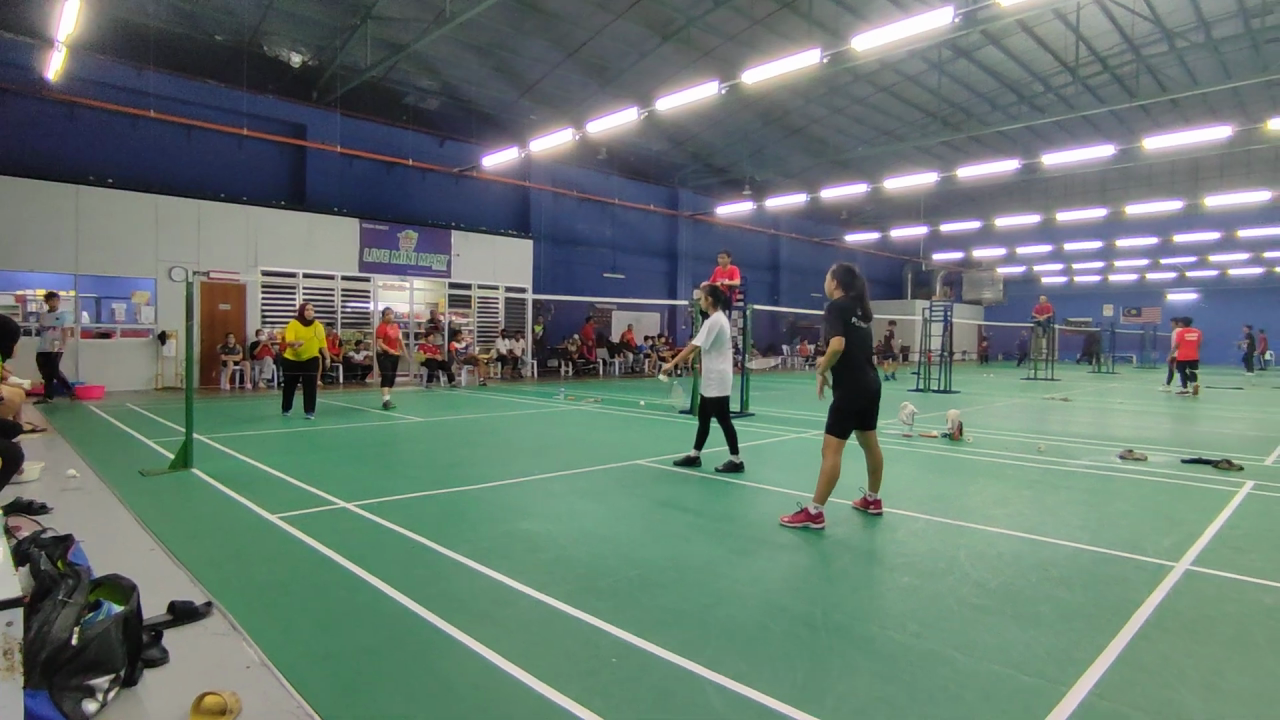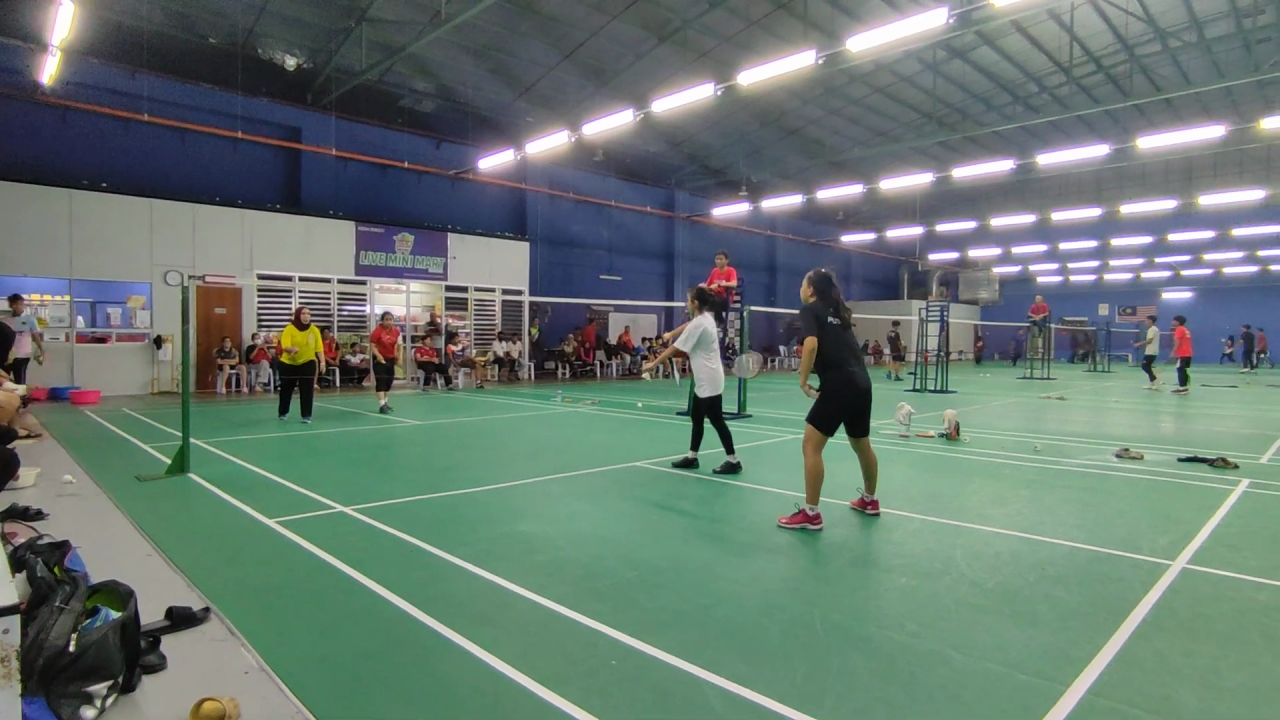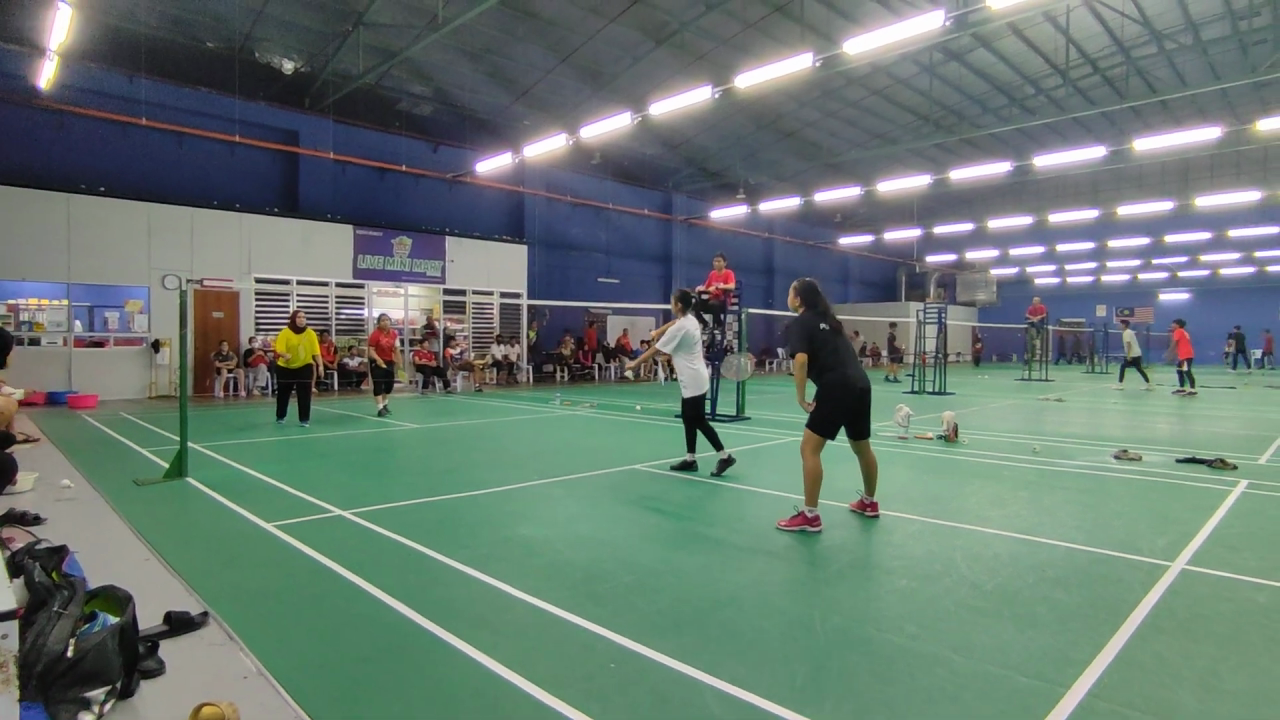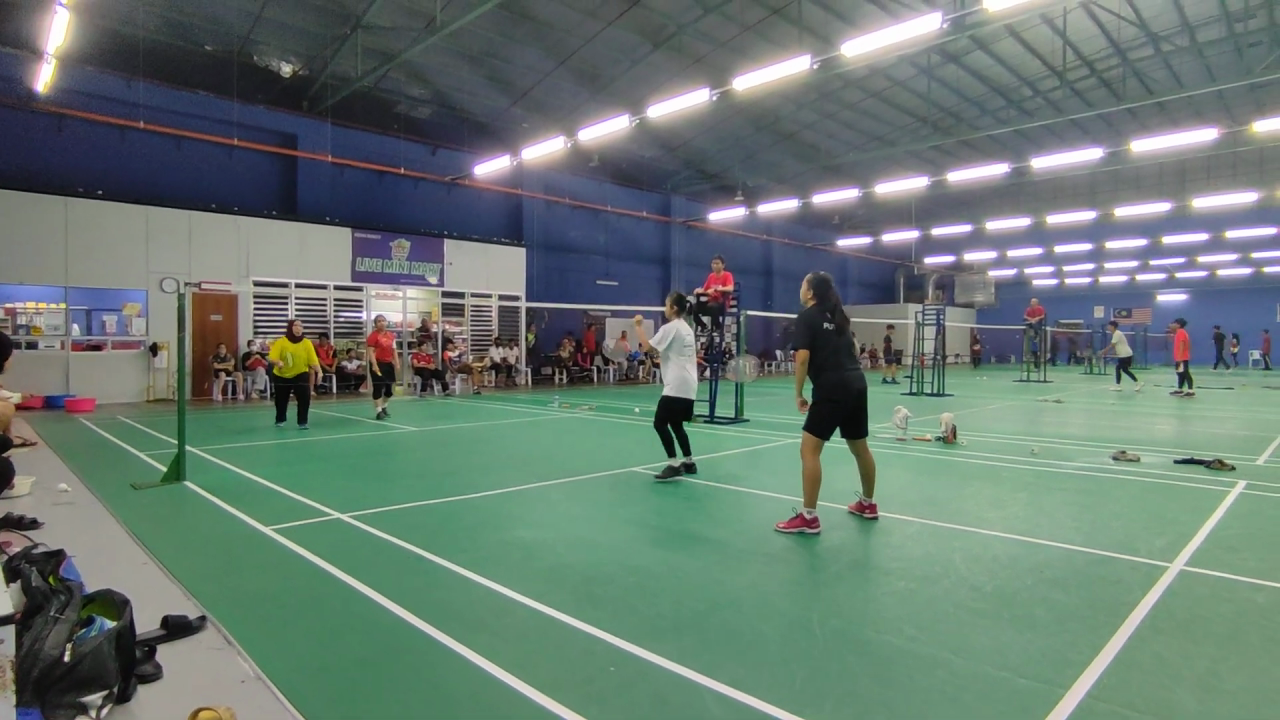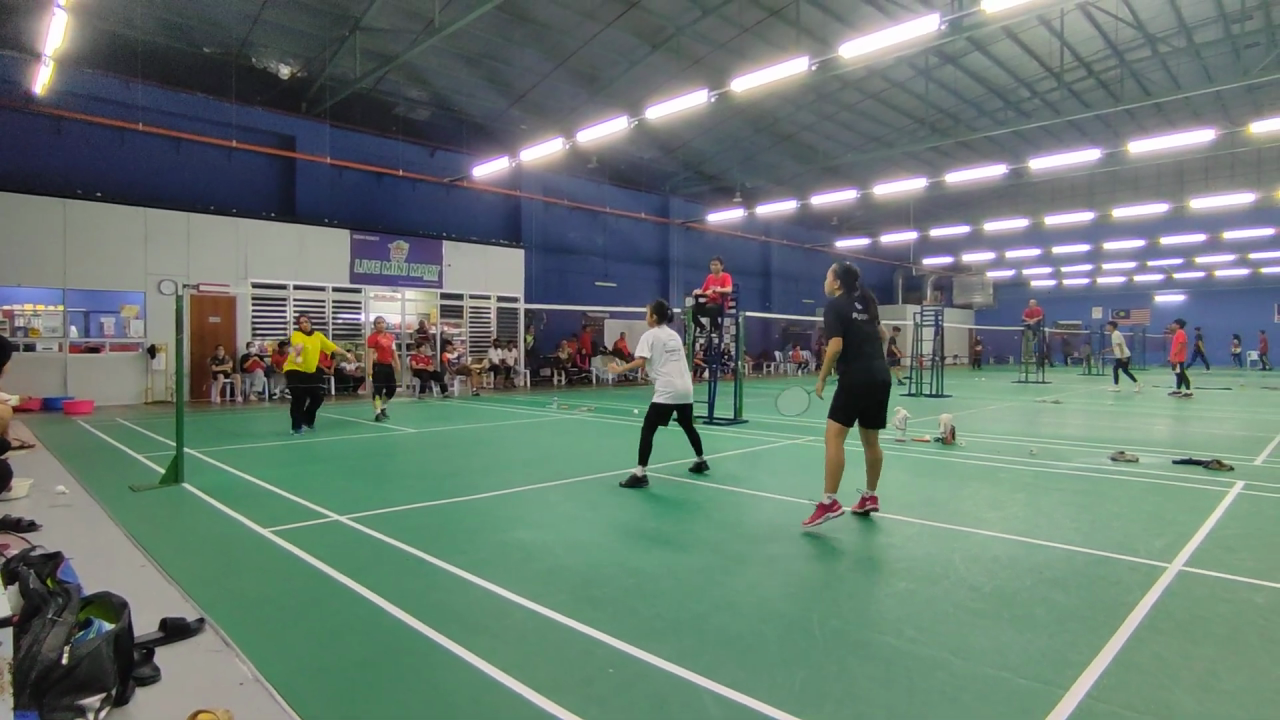
dt=0.5s
person 1, frame 1
left shoulder: (837, 306)
right shoulder: (860, 308)
left elbow: (837, 346)
left wrist: (821, 372)
right wrist: (828, 361)
left hip: (850, 388)
right hip: (870, 384)
left knee: (832, 449)
right knee: (869, 442)
left ankle: (814, 512)
right ankle: (872, 499)
person 1, frame 2
left shoulder: (811, 309)
right shoulder: (838, 312)
left elbow: (811, 345)
left wrist: (803, 380)
right wrist: (817, 366)
left hip: (838, 386)
right hip: (861, 384)
left knee: (811, 446)
right knee: (862, 445)
left ankle: (811, 513)
right ankle: (870, 500)
person 1, frame 3
left shoulder: (801, 322)
right shoulder: (827, 319)
left elbow: (801, 361)
left wrist: (801, 398)
right wrist: (814, 372)
left hip: (836, 389)
right hip: (861, 386)
left knee: (809, 449)
right knee: (862, 447)
left ankle: (810, 515)
right ankle: (869, 502)
person 1, frame 4
left shoulder: (807, 317)
right shoulder: (838, 316)
left elbow: (803, 358)
left wrist: (799, 393)
left hip: (831, 390)
right hip: (857, 385)
left knee: (809, 450)
right knee: (860, 447)
left ankle: (808, 517)
right ankle: (868, 504)
person 1, frame 5
left shoulder: (835, 305)
right shoulder: (864, 304)
left elbow: (835, 345)
right elbow: (882, 336)
left wrist: (821, 378)
left hip: (855, 378)
right hip: (881, 377)
left knee: (834, 437)
right knee: (870, 439)
left ankle: (829, 502)
right ankle: (869, 497)
person 2, frame 1
left shoulder: (713, 321)
right shoulder: (718, 318)
left elbow: (694, 346)
left wrist: (672, 364)
right wrist: (681, 359)
left hip: (717, 380)
right hip: (711, 379)
left knee: (723, 419)
right knee: (703, 418)
left ankle: (736, 460)
right ankle: (695, 455)
person 2, frame 2
left shoulder: (698, 325)
right shoulder: (705, 318)
left elbow: (674, 349)
left wrist: (653, 364)
left hip: (709, 381)
right hip: (703, 380)
left knee: (716, 420)
right knee: (697, 418)
left ankle: (733, 461)
right ankle: (692, 457)
person 2, frame 3
left shoulder: (679, 328)
right shoulder: (690, 320)
left elbow: (655, 349)
left wrist: (635, 363)
right wrist: (659, 332)
left hip: (693, 382)
right hip: (693, 380)
left knee: (699, 421)
right knee: (688, 419)
left ankle: (724, 456)
right ankle: (690, 459)
person 2, frame 4
left shoulder: (670, 327)
right shoulder: (686, 328)
left elbow: (648, 345)
left wrist: (638, 326)
left hip: (677, 385)
right hip: (688, 384)
left knee: (659, 423)
right knee: (676, 424)
left ankle: (674, 464)
right ankle: (688, 462)
person 2, frame 5
left shoulder: (650, 335)
right shoulder: (674, 335)
left elbow: (640, 361)
left wrist: (620, 369)
left hip: (667, 391)
right hip: (685, 389)
left knee: (647, 430)
right knee: (687, 425)
left ankle: (640, 474)
right ankle: (701, 461)
